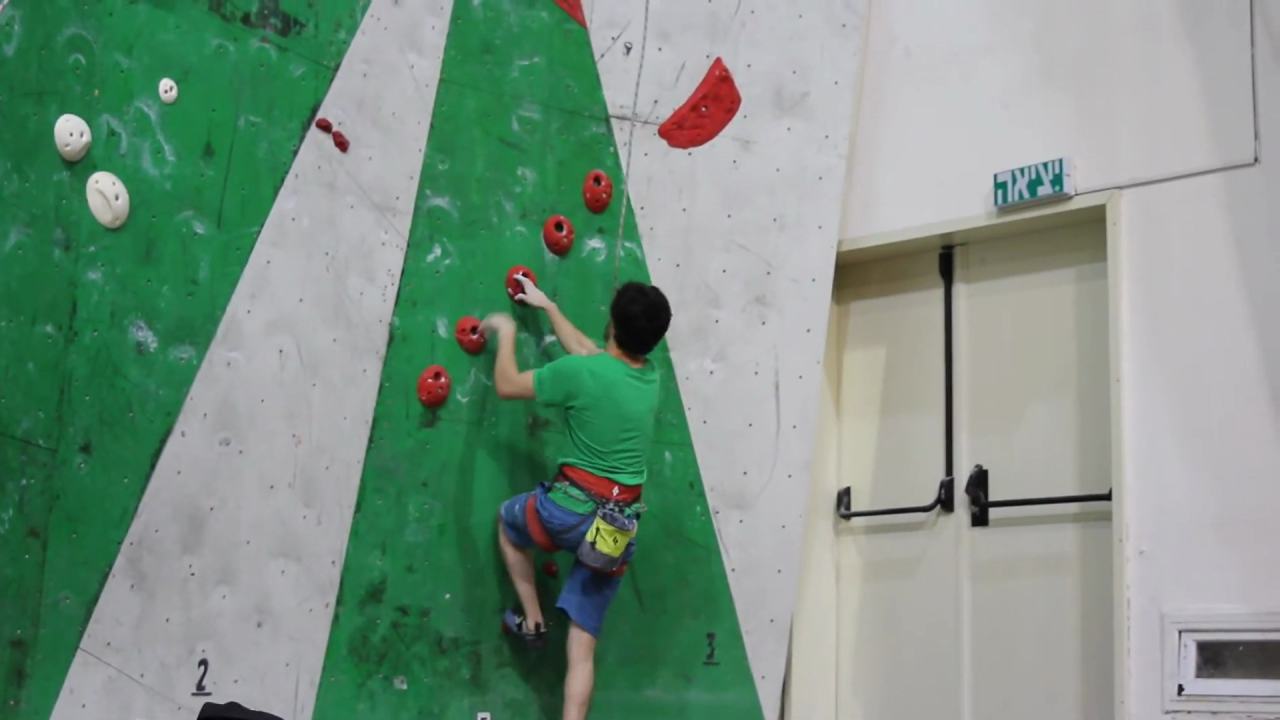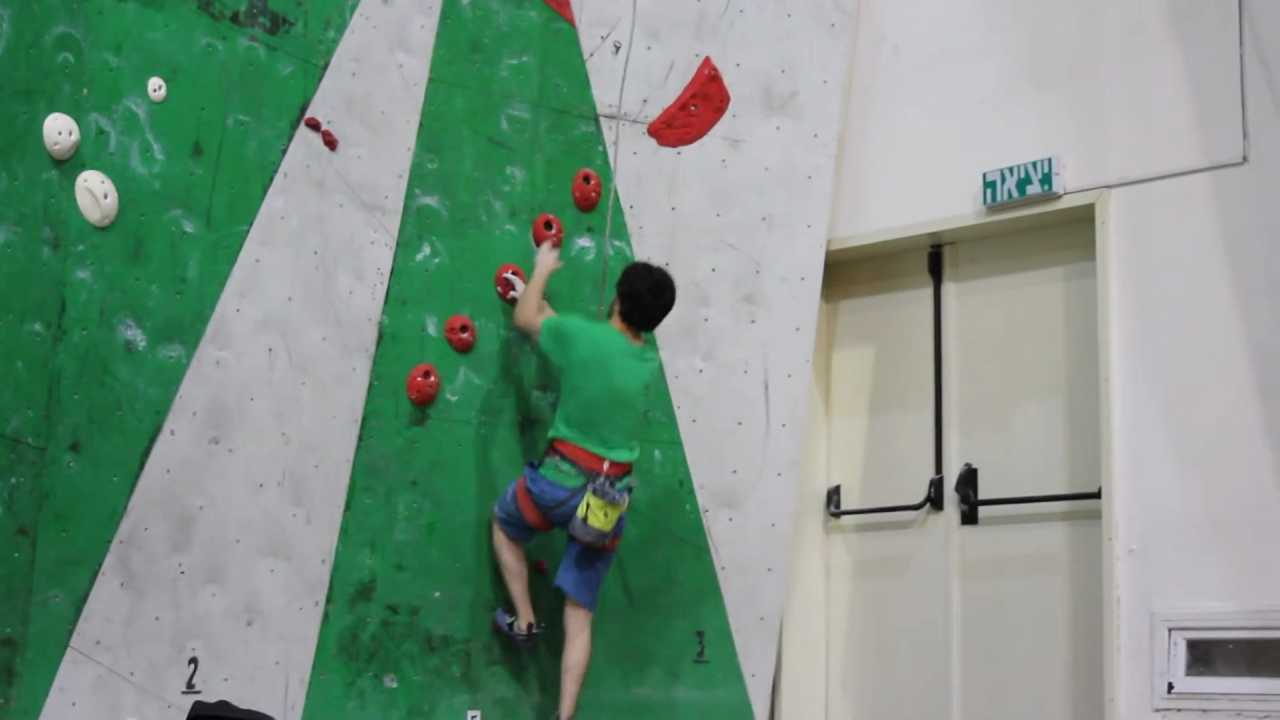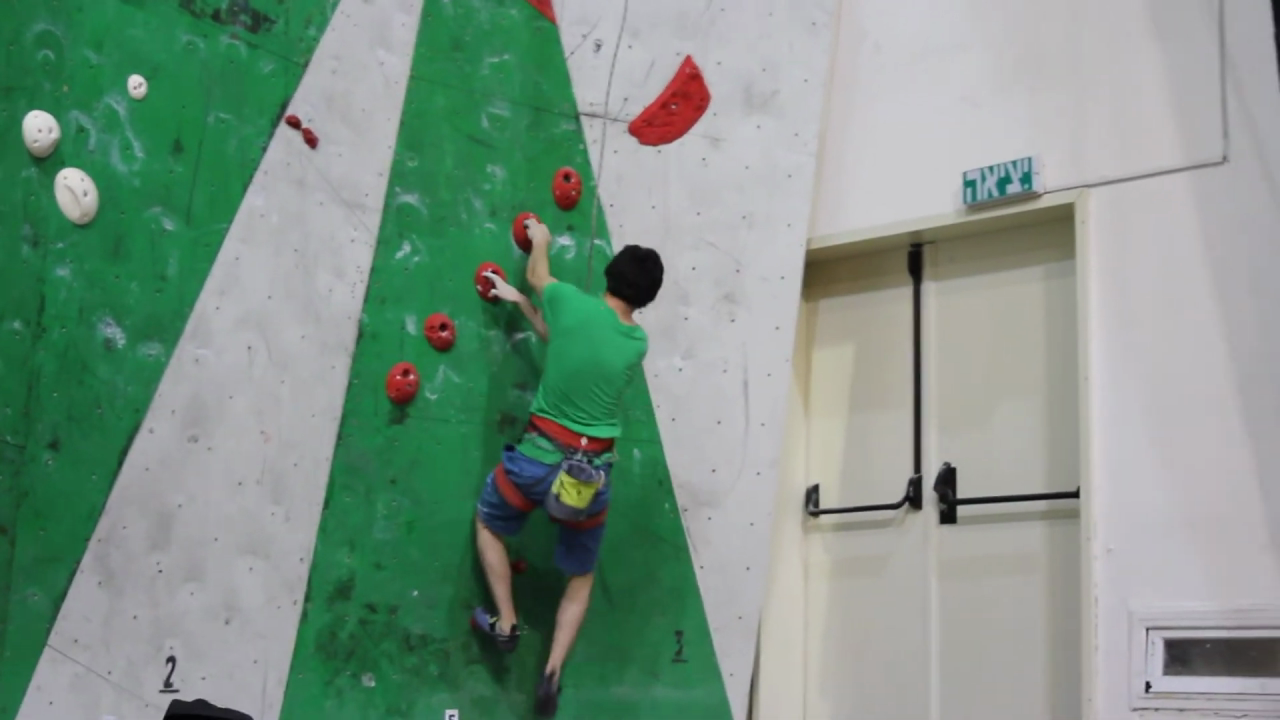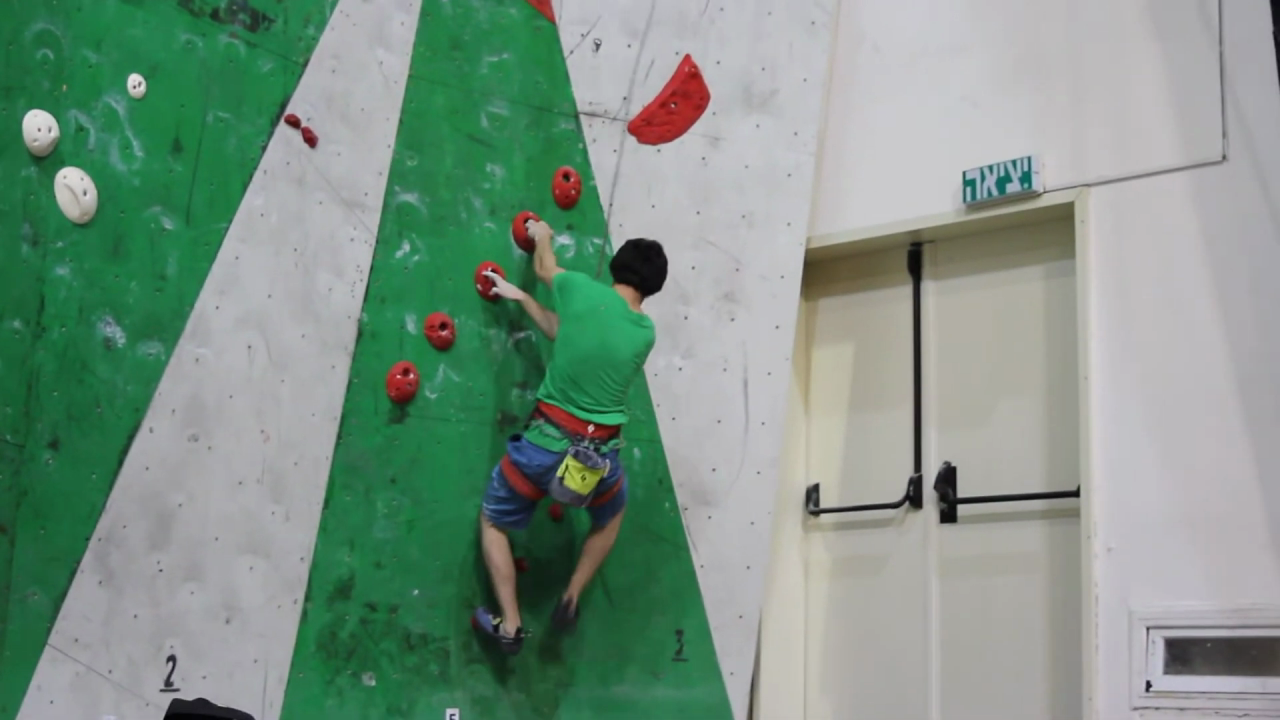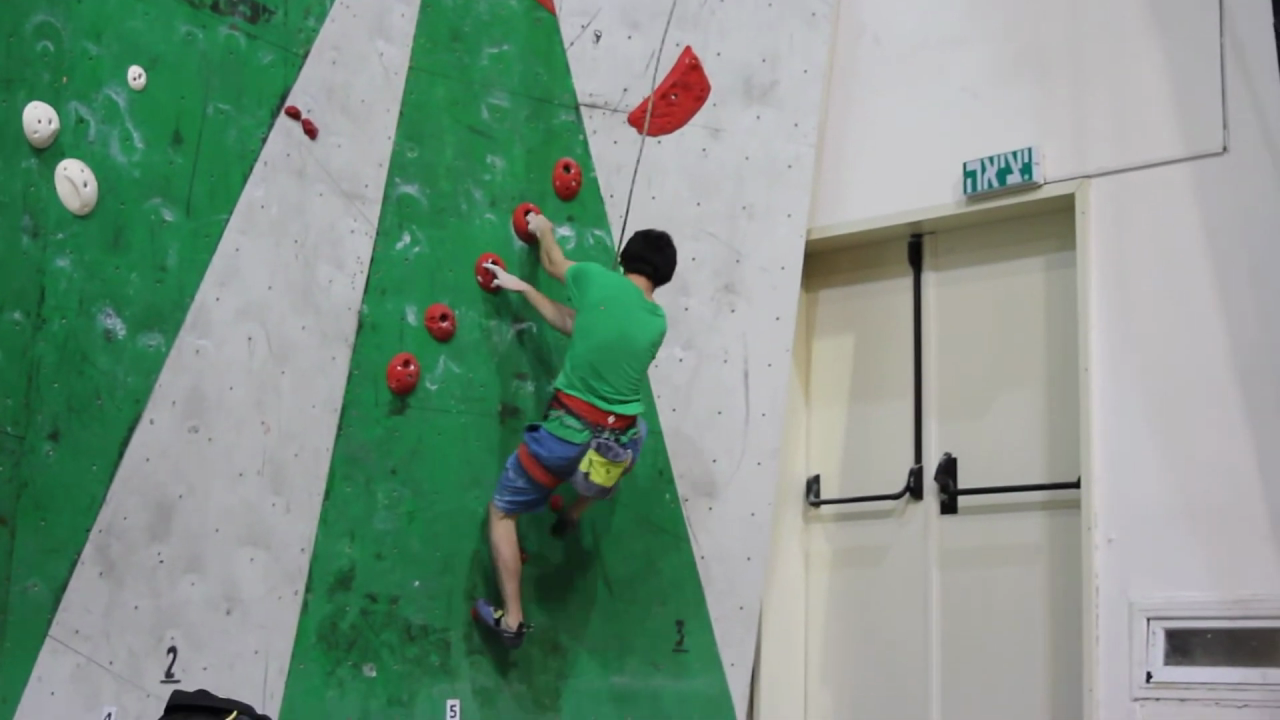
dt=0.2s
person 1, frame 1
left shoulder: (581, 375)
right shoulder: (652, 377)
left elbow: (505, 385)
left wrist: (506, 334)
right wrist: (549, 307)
left hip: (569, 509)
right hip: (618, 529)
left knee: (508, 519)
right knee: (582, 643)
left ankle: (532, 620)
person 1, frame 2
left shoulder: (583, 334)
right shoulder: (650, 359)
left elbow: (524, 318)
left wrist: (543, 269)
right wrist: (535, 301)
left hip: (559, 481)
right hip: (610, 499)
left knee: (502, 523)
right knee: (580, 614)
left ankle: (524, 621)
person 1, frame 3
left shoulder: (575, 304)
right shoulder: (638, 343)
left elbow: (537, 276)
left wrist: (539, 241)
right wrist: (520, 301)
left hip: (540, 455)
right hip: (592, 472)
left knee: (487, 523)
right knee: (580, 577)
left ankle: (505, 625)
right ankle: (552, 669)
person 1, frame 4
left shoulder: (583, 291)
right shoulder: (646, 333)
left elbow: (545, 268)
left wrist: (542, 236)
right wrist: (522, 299)
left hip: (545, 443)
right hip: (599, 457)
left knee: (492, 522)
right knee: (614, 513)
left ankle: (509, 625)
right ankle: (571, 597)
person 1, frame 5
left shoulder: (599, 280)
right shoulder: (658, 321)
left elbow: (553, 263)
left wrist: (543, 230)
right wrist: (524, 289)
left hip: (565, 432)
right hip: (617, 444)
left knee: (501, 512)
left ankle: (511, 620)
right ankle: (572, 512)
